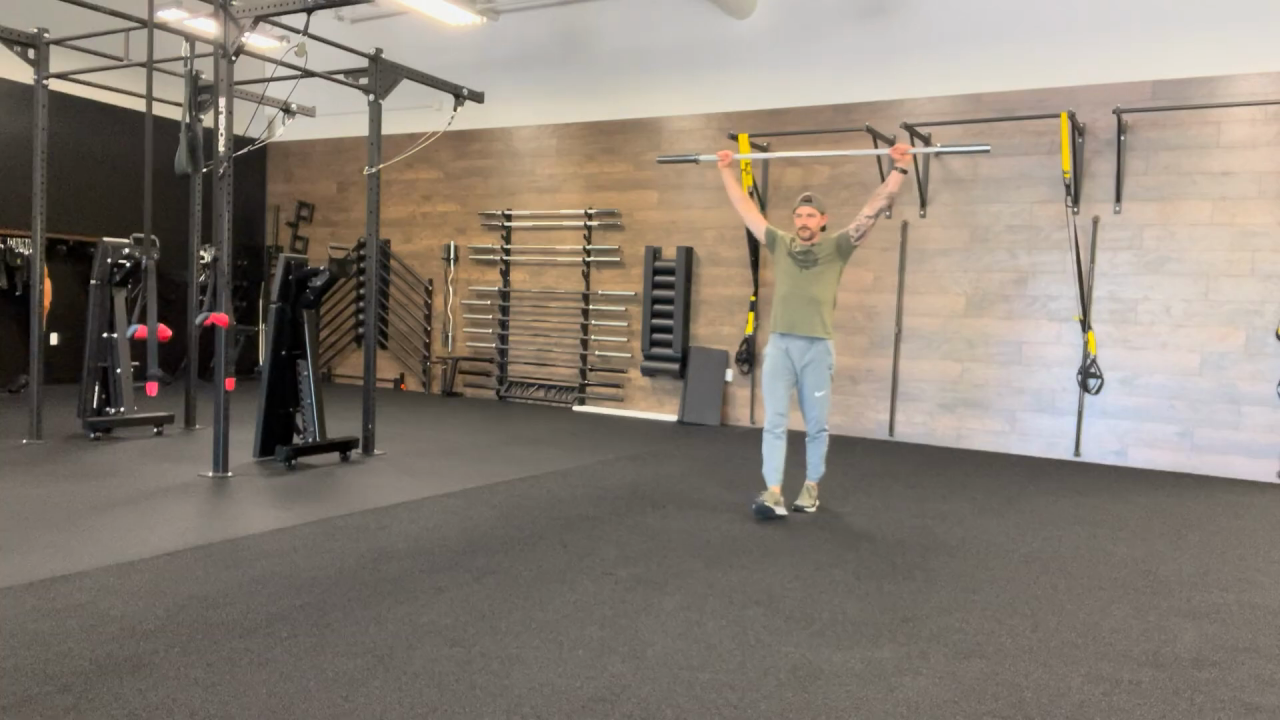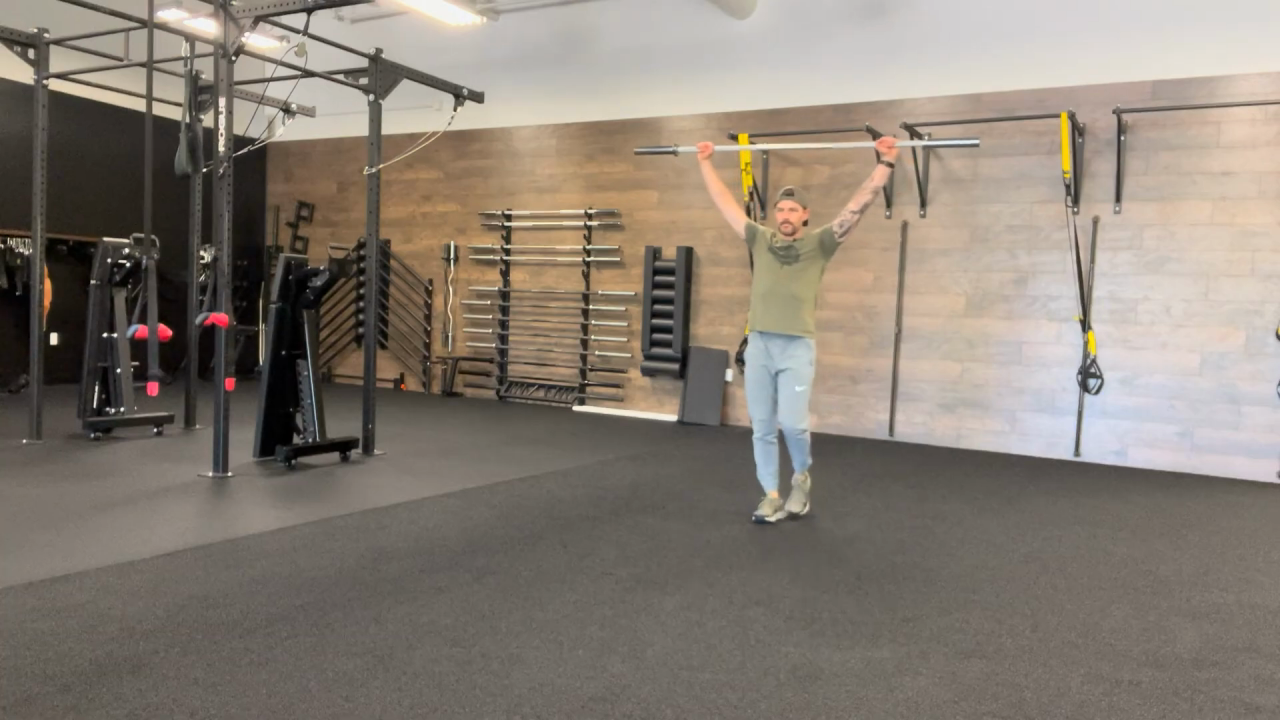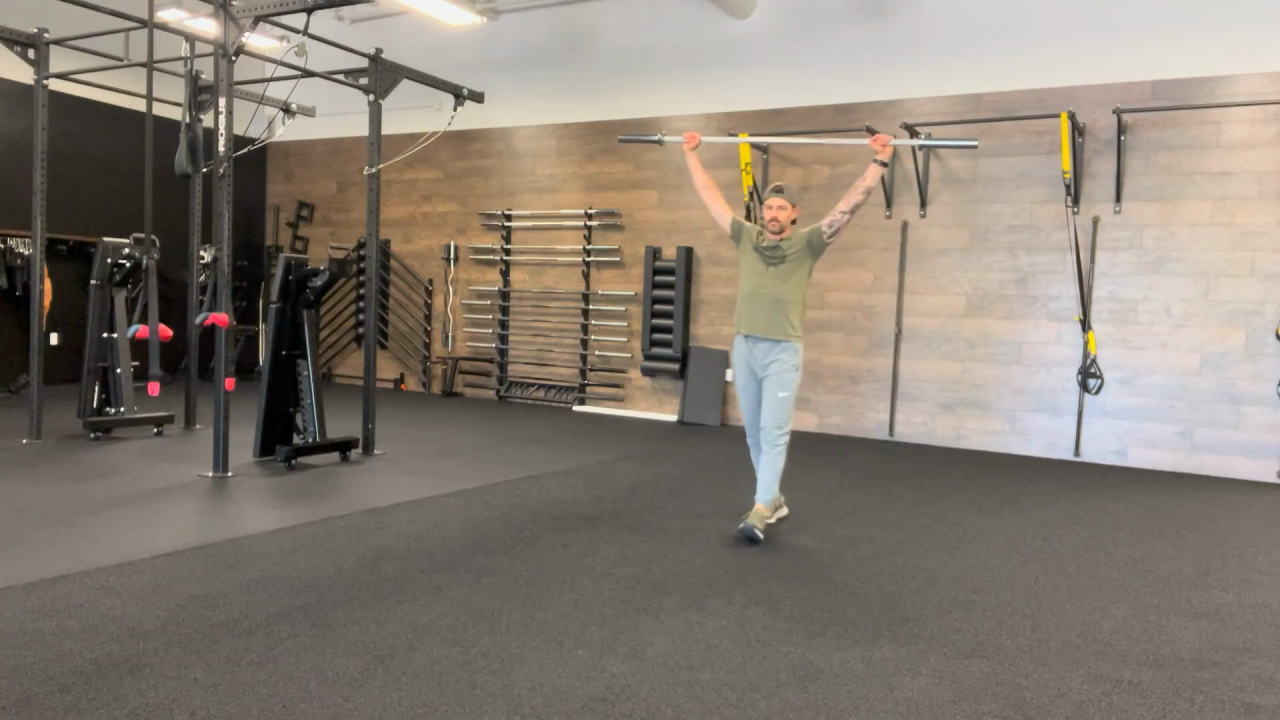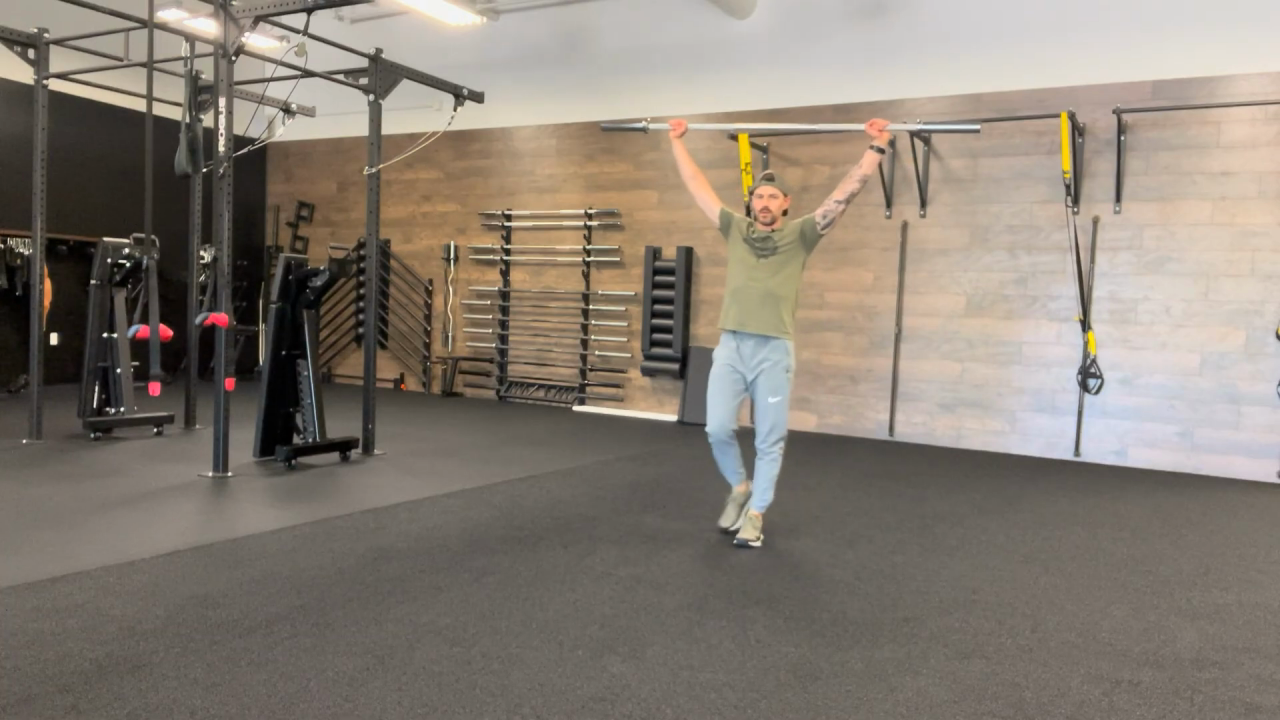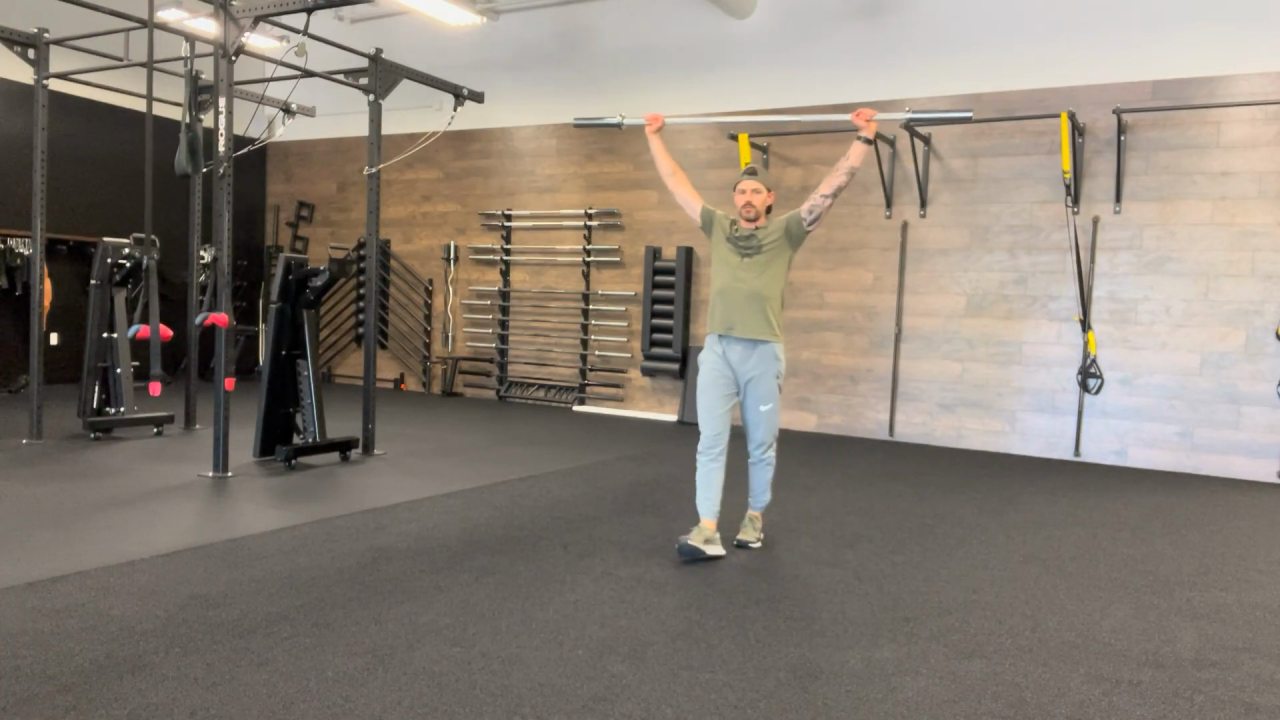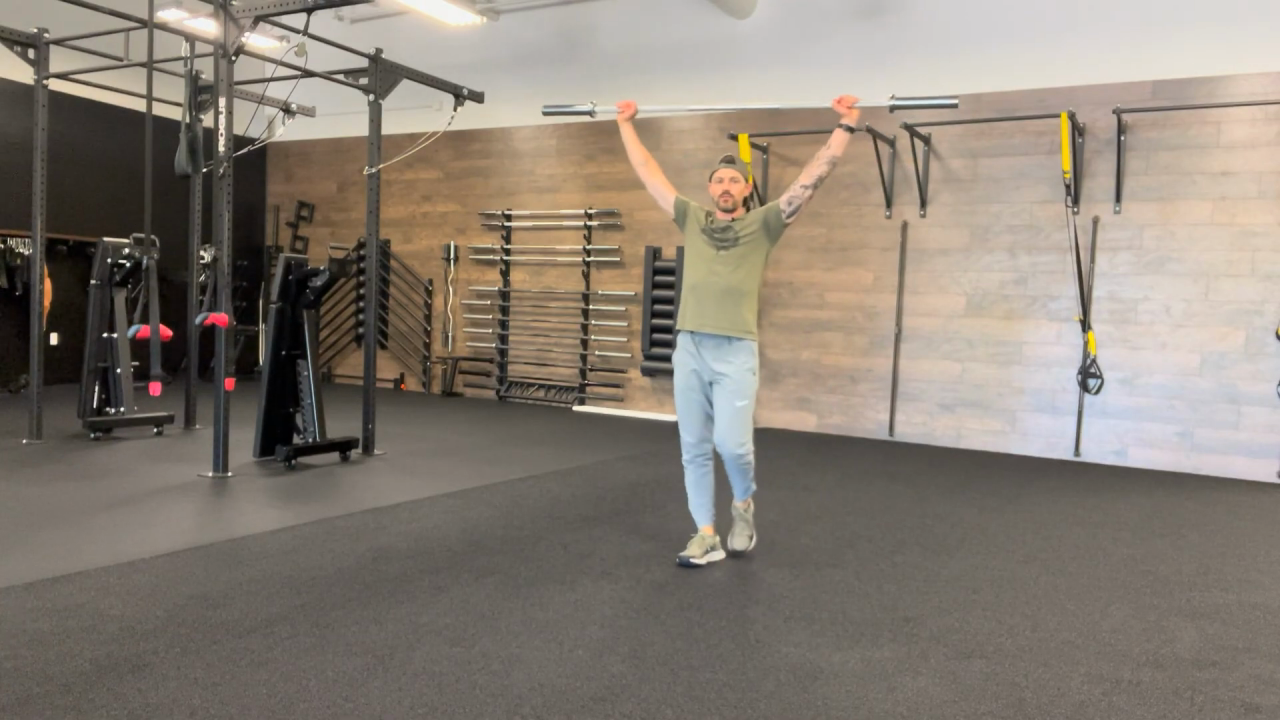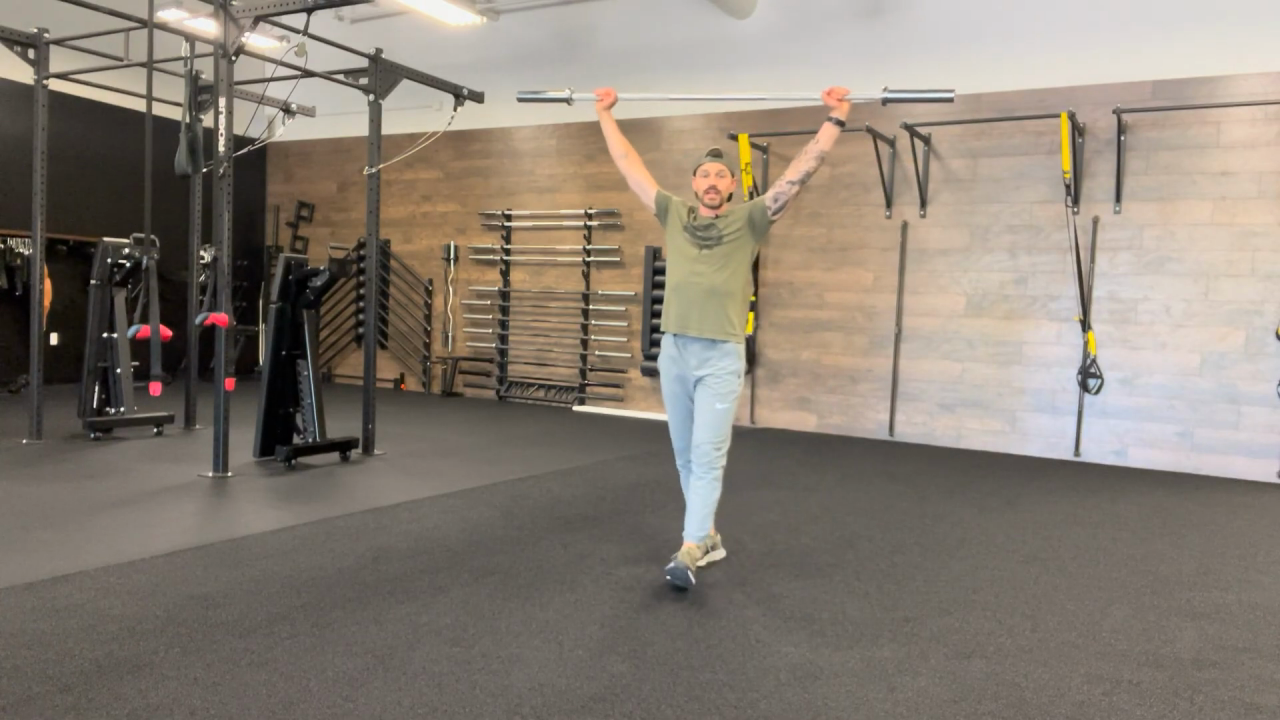
dt=0.4s
person 1, frame 1
left shoulder: (837, 247)
right shoulder: (779, 243)
left elbow: (874, 209)
right elbow: (746, 209)
left wrist: (900, 168)
right wrist: (727, 170)
left hip: (816, 347)
right hip: (779, 344)
left knee: (816, 425)
right knee: (774, 421)
left ankle: (811, 486)
right ankle: (772, 493)
person 1, frame 2
left shoulder: (819, 243)
right shoulder: (760, 239)
left elbow: (860, 203)
right elbow: (724, 201)
left wrist: (886, 162)
right wrist: (706, 163)
left hip: (797, 346)
right hip: (759, 344)
left knee: (793, 424)
right knee: (762, 428)
left ankle: (801, 476)
right ankle: (771, 496)
person 1, frame 3
left shoulder: (808, 242)
right shoulder: (746, 236)
left elbow: (850, 204)
right elbow: (710, 196)
left wrist: (880, 160)
right wrist: (691, 153)
left hip: (783, 350)
right hip: (745, 346)
left knee: (773, 433)
right knee: (755, 433)
left ankle: (759, 511)
right ankle: (774, 499)
person 1, frame 4
left shoulder: (800, 234)
right shoulder: (735, 228)
left elbow: (846, 192)
right elbow: (696, 185)
left wrist: (877, 146)
right wrist: (677, 141)
left hip: (773, 349)
right hip: (729, 344)
left knee: (768, 440)
right knee: (717, 428)
left ankle: (755, 515)
right ankle: (741, 488)
person 1, frame 5
left shoulder: (786, 231)
right shoulder: (717, 226)
left elbow: (832, 186)
right elbow: (676, 182)
left wrist: (864, 137)
right wrist: (654, 136)
left hip: (762, 351)
right hip: (717, 349)
left knee: (761, 445)
right knee: (711, 441)
left ankle: (754, 517)
right ankle: (706, 531)
person 1, frame 6
left shoulder: (763, 223)
right shoulder: (691, 218)
left elbow: (813, 177)
right elbow: (648, 172)
left wrist: (846, 125)
right wrist: (626, 125)
left hip: (736, 350)
right hip: (689, 347)
left knee: (732, 445)
right knee: (694, 450)
left ankle: (744, 504)
right ankle: (706, 534)
person 1, frame 7
left shoulder: (749, 220)
right shoulder: (673, 213)
left elbow: (800, 172)
right elbow: (629, 166)
left wrist: (835, 119)
right wrist: (605, 113)
left hip: (722, 354)
right hip: (674, 349)
left knee: (707, 455)
right knee: (686, 455)
left ankle: (689, 550)
right ankle: (707, 536)
